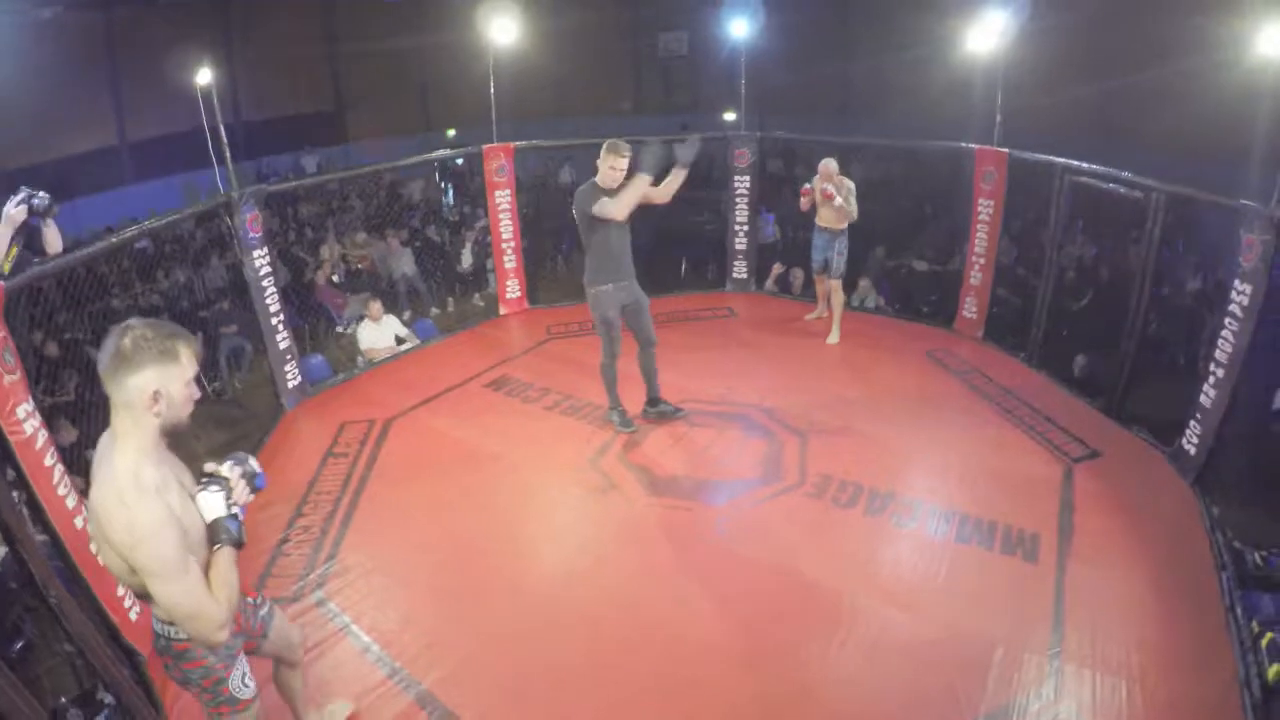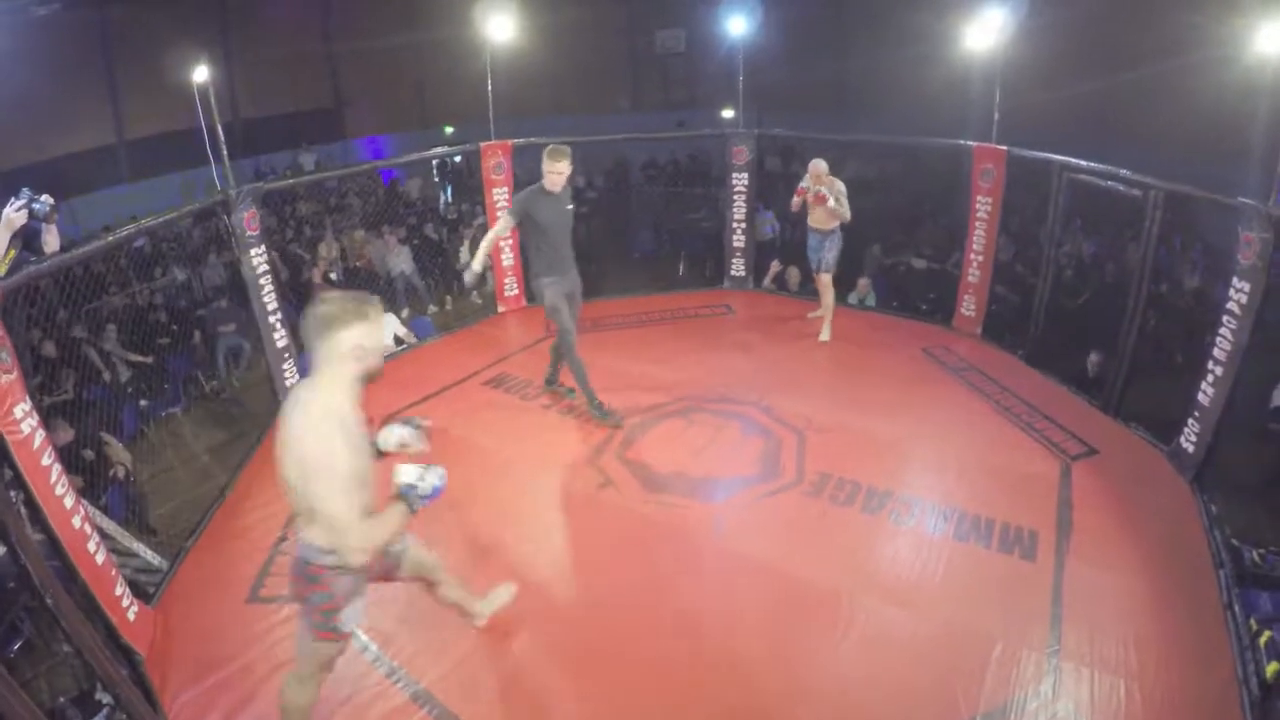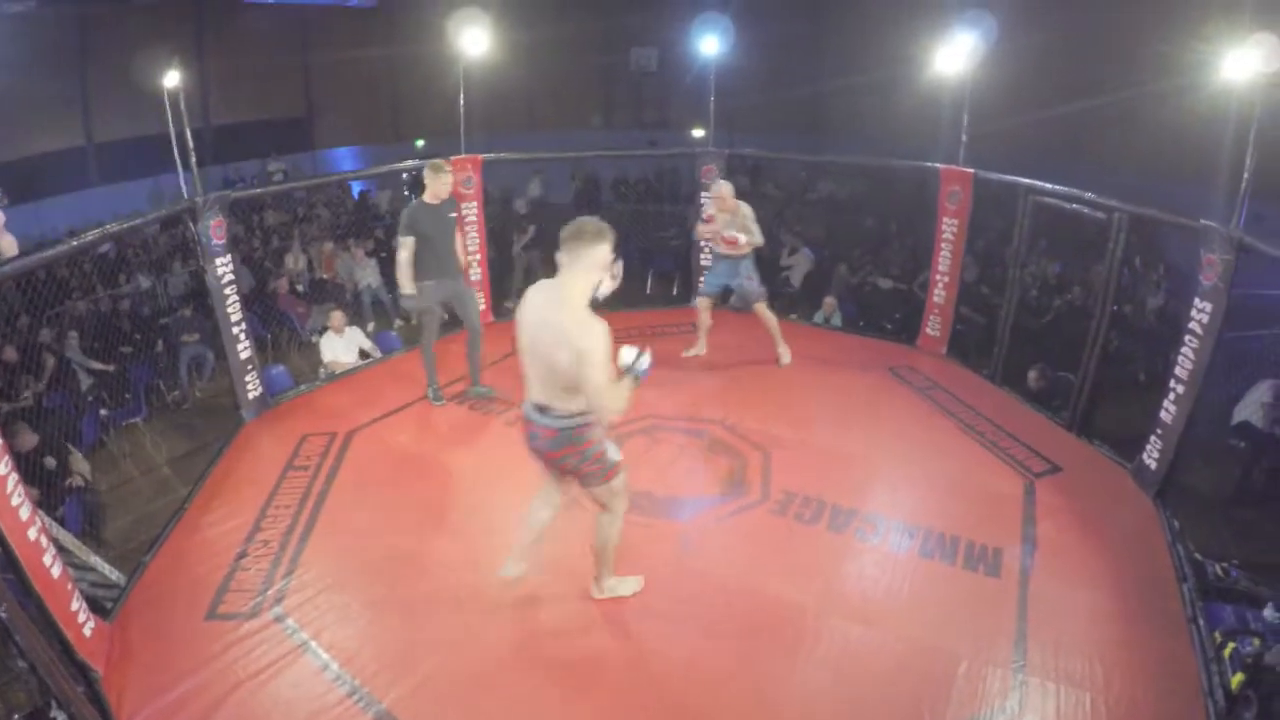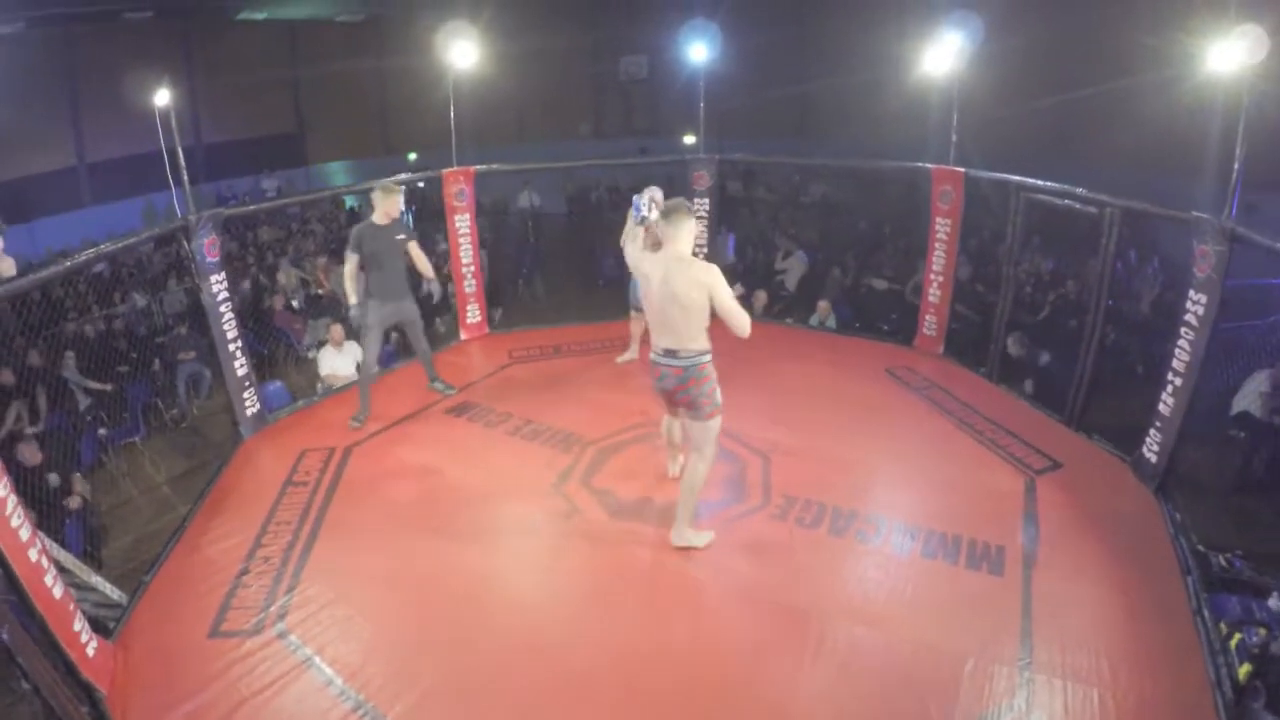
dt=0.7s
person 1, frame 1
left shoulder: (126, 442)
right shoulder: (135, 512)
right elbow: (212, 627)
left wrist: (217, 491)
right wrist: (226, 529)
left hip: (211, 605)
right hip: (198, 643)
left knee: (290, 643)
person 1, frame 2
left shoulder: (312, 394)
right shoulder: (327, 435)
right elbow: (355, 547)
left wrist: (377, 444)
right wrist: (407, 500)
left hip: (354, 549)
right hip: (331, 570)
left knee: (433, 568)
right knee: (313, 670)
left ankle: (477, 611)
person 1, frame 3
left shoulder: (536, 293)
right shoulder: (590, 332)
right elbow: (607, 411)
left wrist: (596, 294)
right wrist: (631, 371)
left hip: (535, 424)
right hip: (574, 435)
left knee: (553, 491)
right knee: (615, 505)
left ankle: (517, 559)
right ankle: (603, 582)
person 1, frame 4
left shoulder: (645, 265)
right shoulder: (705, 273)
left elbow: (630, 250)
right elbow: (743, 329)
left wrist: (638, 223)
right wrist: (730, 302)
left hip: (660, 366)
right hip: (695, 370)
left knee: (673, 412)
right knee: (703, 452)
left ankle: (674, 462)
right ankle: (682, 528)
person 2, frame 1
left shoulder: (623, 189)
right shoulder: (586, 195)
left elbow: (661, 196)
right elbow: (619, 212)
left wrist: (682, 166)
right wrist: (646, 172)
left hip: (629, 282)
right hip: (601, 287)
left knee: (648, 341)
right knee: (611, 352)
left ankle: (653, 402)
right ankle: (615, 408)
person 2, frame 2
left shoulder: (566, 193)
right shoulder: (527, 199)
right elbow: (496, 232)
right wrist: (476, 265)
left hip: (569, 274)
right hip: (546, 280)
left knee: (566, 334)
right knee: (570, 338)
left ankle: (552, 379)
right ankle: (593, 402)
person 2, frame 3
left shoulder: (451, 204)
right shoulder: (411, 213)
right elbow: (404, 255)
left wrist: (464, 268)
right wrist: (407, 291)
left hip: (456, 279)
right hip: (429, 283)
left knee: (476, 330)
right knee: (430, 338)
left ankle: (476, 384)
right ankle: (432, 386)
person 2, frame 4
left shoulder: (401, 225)
right shoulder: (360, 232)
left elbow: (416, 252)
right elbow: (350, 268)
left wrist: (432, 279)
right wrist: (353, 302)
left hip: (404, 298)
right hip: (376, 303)
left knee: (421, 345)
right knee: (369, 359)
left ankle: (434, 380)
right ankle: (363, 408)
